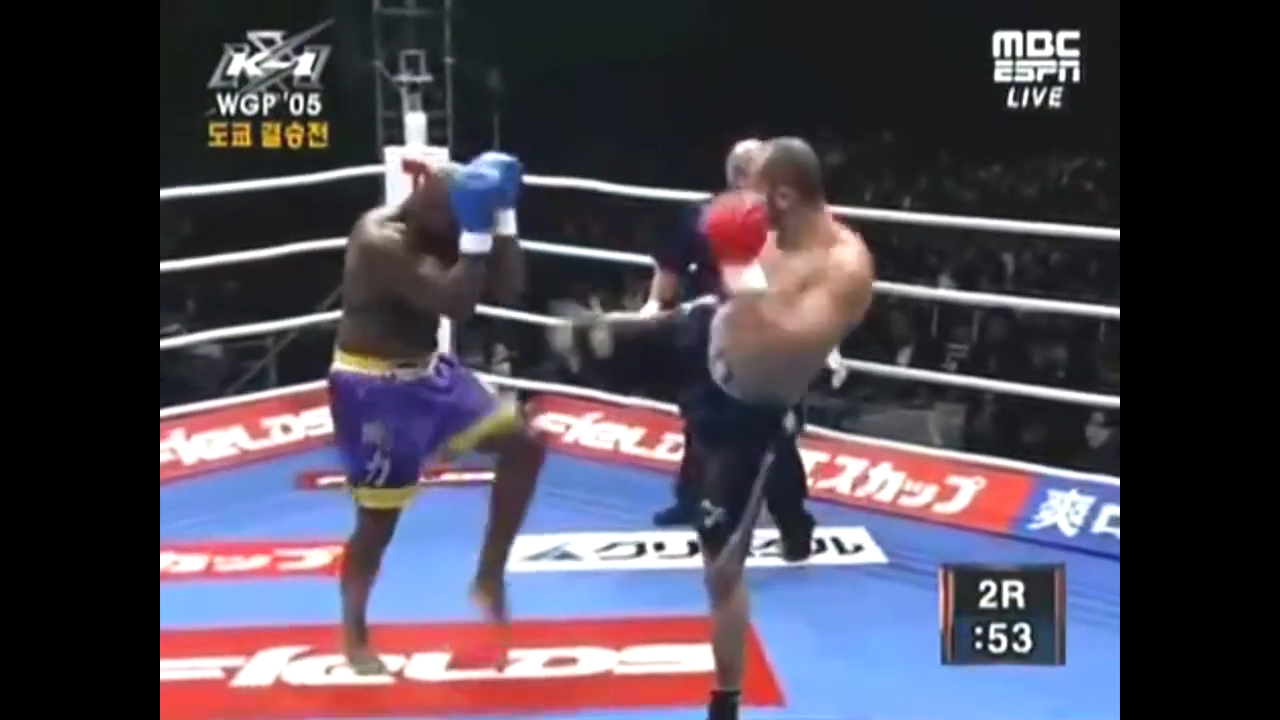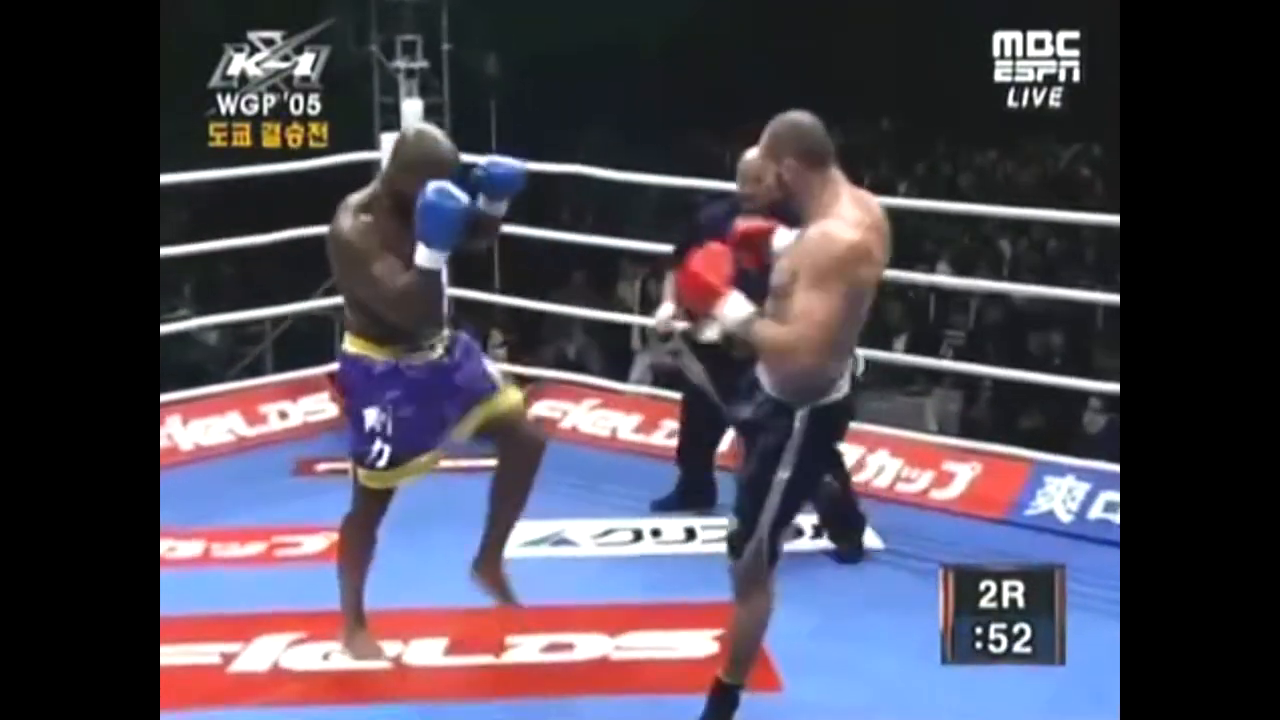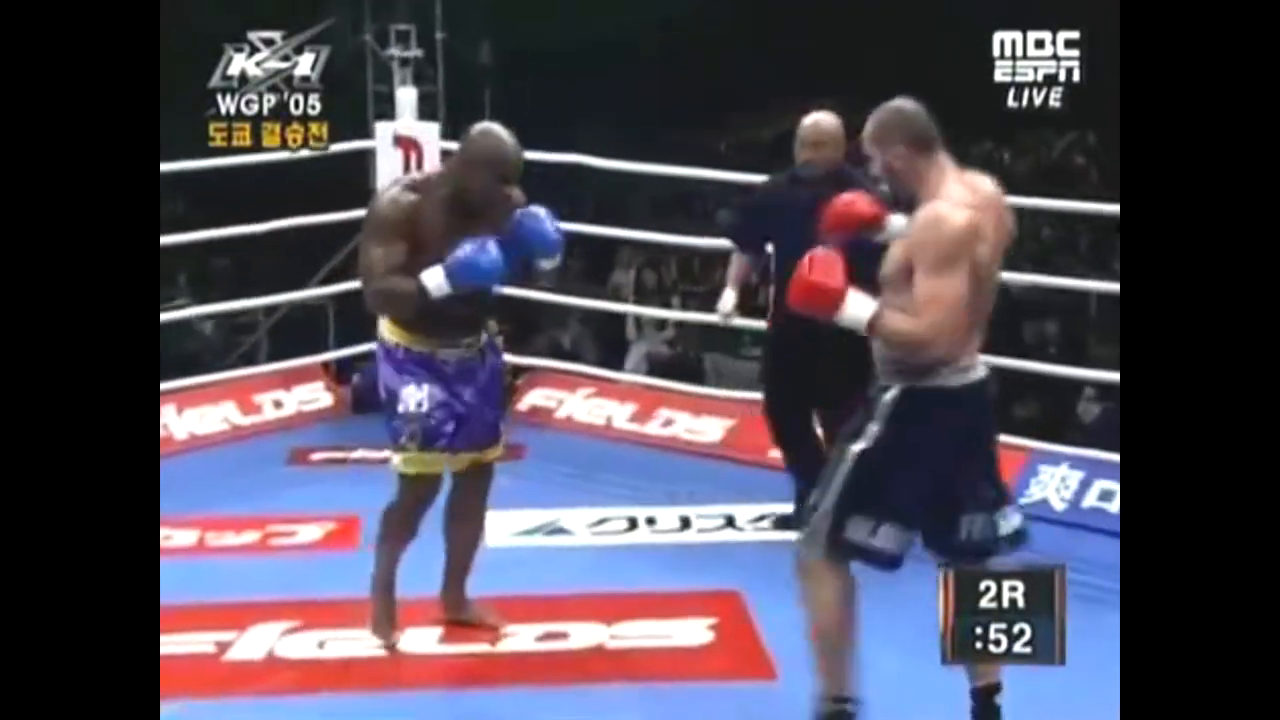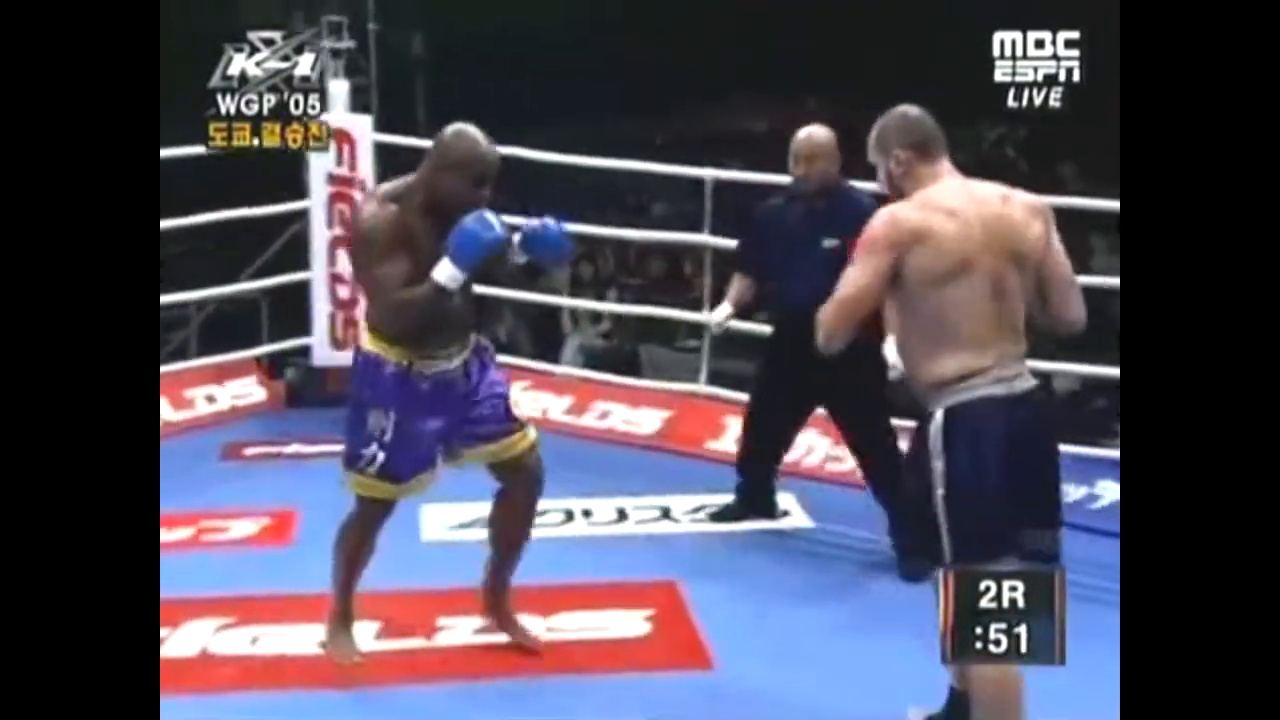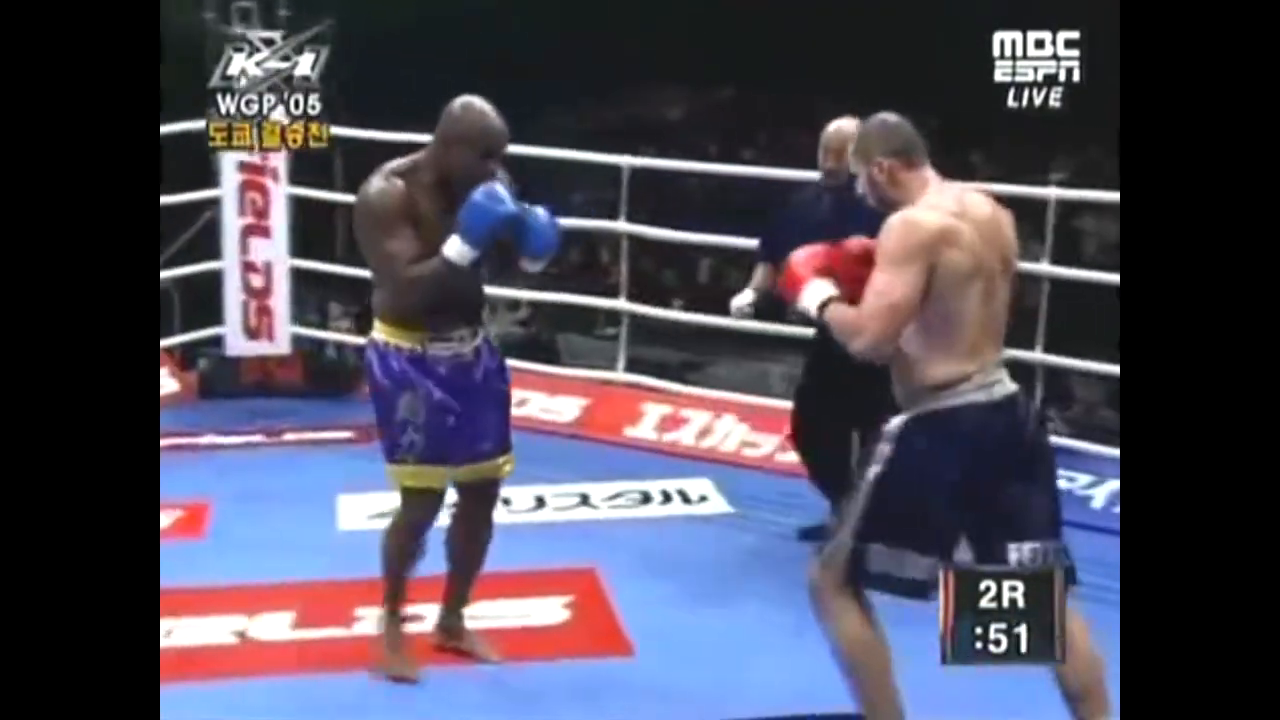
dt=0.4s
person 1, frame 1
left shoulder: (845, 265)
right shoulder: (776, 226)
left elbow: (790, 346)
left wrist: (744, 270)
left hip: (757, 412)
right hip: (715, 364)
left knee: (723, 566)
person 1, frame 2
left shoulder: (834, 241)
right shoulder: (859, 204)
left elbow: (800, 354)
left wrist: (728, 310)
right wrist: (780, 241)
left hip: (799, 412)
right hip: (800, 392)
left knee: (750, 564)
person 1, frame 3
left shoulder: (943, 220)
right shoulder: (983, 191)
left elbow: (932, 335)
left wrist: (848, 306)
right wrist: (888, 228)
left hip: (918, 407)
right hip: (967, 397)
left knee: (821, 551)
right knee: (970, 562)
person 1, frame 4
left shoulder: (899, 223)
right shoulder: (1027, 209)
left elbow: (829, 336)
right elbow: (1071, 318)
left wrist: (861, 277)
left hip: (961, 425)
right hip: (1024, 408)
person 1, frame 5
left shoulder: (912, 226)
right shoulder: (993, 213)
left elbow: (871, 340)
left wrist: (811, 291)
left hip: (938, 431)
right hip: (1006, 416)
left knee: (832, 584)
person 2, frame 1
left shoulder: (447, 231)
right shoulder: (381, 239)
left elbow: (508, 287)
right elbow: (455, 304)
left wrist: (503, 210)
right wrist: (475, 233)
left hip: (427, 372)
right hip: (371, 387)
left knee: (525, 445)
right knee: (377, 522)
left ankle: (490, 576)
right ankle: (354, 635)
person 2, frame 2
left shoulder: (430, 203)
right shoulder: (355, 226)
left elbow: (479, 233)
right elbow: (402, 308)
left wrist: (494, 199)
right wrist: (432, 247)
left hip: (443, 351)
right hip: (382, 369)
left knee: (525, 442)
right knee: (372, 500)
left ankle: (490, 560)
right ankle: (353, 622)
person 2, frame 3
left shoulder: (509, 204)
right shoulder: (400, 204)
left elbow: (525, 272)
right elbow: (377, 294)
left wrist: (543, 252)
right wrist: (442, 278)
left hip: (475, 354)
right hip: (414, 355)
left knee: (476, 480)
right knee: (420, 486)
left ankle: (454, 596)
right ankle: (383, 586)
person 2, frame 4
left shoulder: (464, 206)
right shoulder: (381, 216)
left elbow: (490, 241)
right elbow: (395, 311)
left wrist: (523, 245)
right wrist: (452, 268)
left hip: (464, 362)
right hip: (395, 373)
left knee: (525, 474)
right knee: (373, 507)
left ankle: (497, 600)
right ankle: (339, 619)
person 2, frame 5
left shoulder: (489, 186)
right shoulder: (388, 193)
left elbow: (521, 252)
right elbow: (404, 290)
left wrist: (533, 245)
right wrist: (465, 244)
left hip: (472, 352)
right hip: (409, 357)
left knee: (482, 495)
right knee: (422, 501)
left ankle: (452, 622)
right ankle: (392, 622)
person 3, frame 1
right shoulder: (708, 216)
right elbow: (672, 261)
right wrist: (656, 301)
right hip: (709, 338)
left ankle: (792, 520)
right ankle: (693, 500)
person 3, frame 2
left shoulder: (796, 223)
right shoulder: (717, 219)
right elbow: (682, 265)
right wrist: (670, 303)
right hip: (725, 342)
right knee: (699, 418)
left ankle: (845, 525)
right ankle: (693, 490)
person 3, frame 3
left shoulder: (864, 195)
right shoulder: (776, 192)
right elbow: (748, 243)
right wrist: (732, 289)
left hip: (843, 324)
right hip: (792, 318)
left knee: (842, 421)
right knee: (786, 414)
person 3, frame 4
left shoulder: (862, 213)
right shoulder: (774, 214)
right elbow: (750, 269)
right wrist: (730, 304)
left hip: (849, 347)
right hip: (792, 343)
left knee: (875, 444)
right knee: (762, 425)
left ankle: (910, 541)
right ankle: (753, 499)
person 3, frame 5
left shoulder: (882, 209)
right shoulder: (808, 203)
right elbow: (775, 256)
right wrist: (753, 292)
right hip: (833, 338)
left knee: (870, 438)
right knee: (809, 428)
